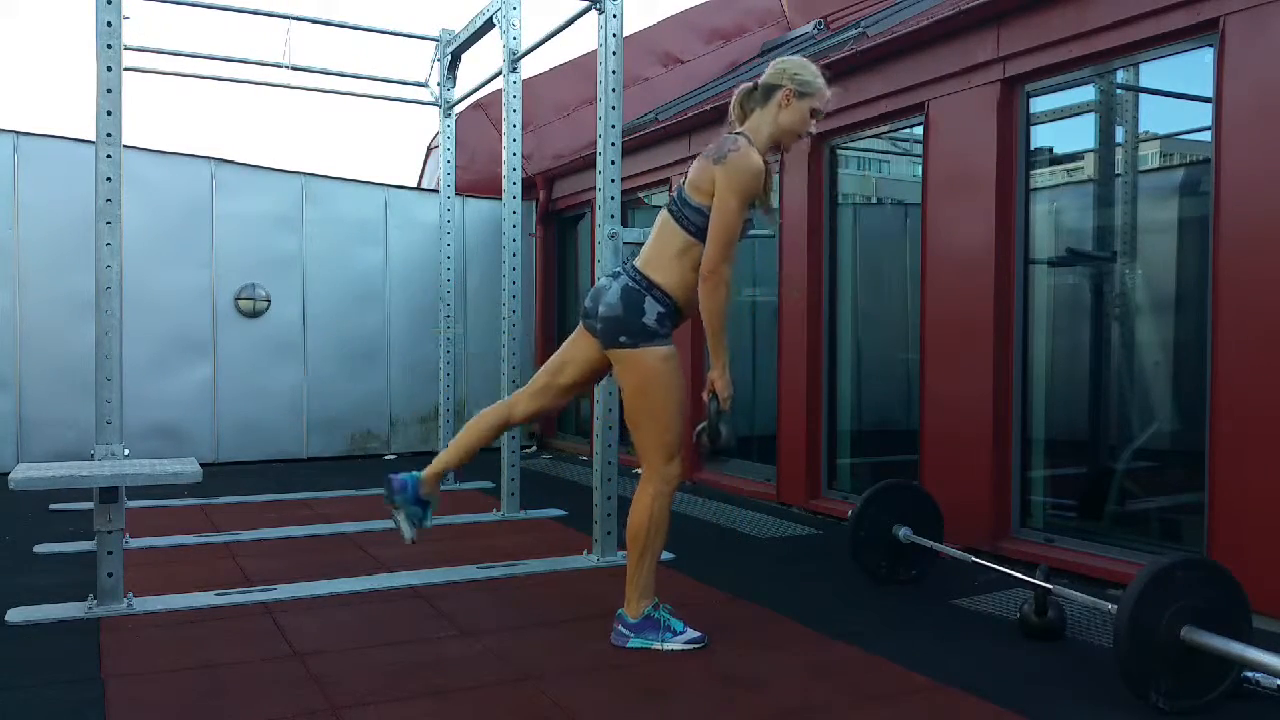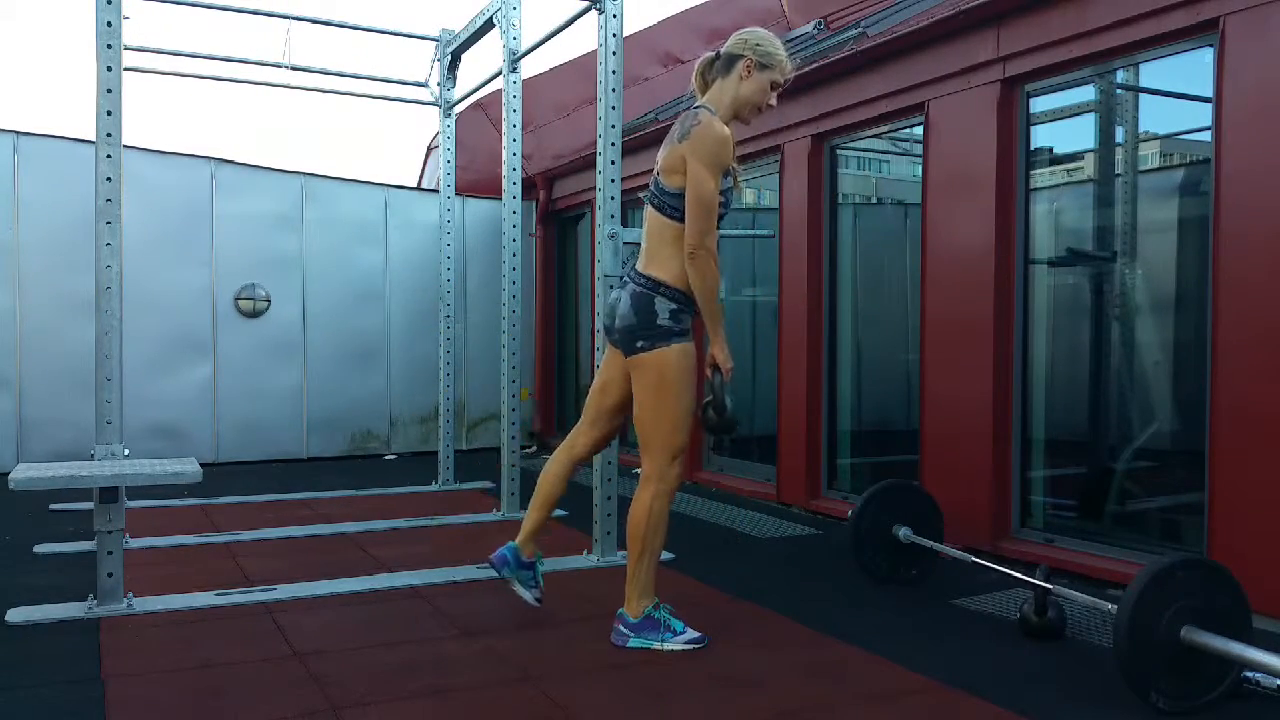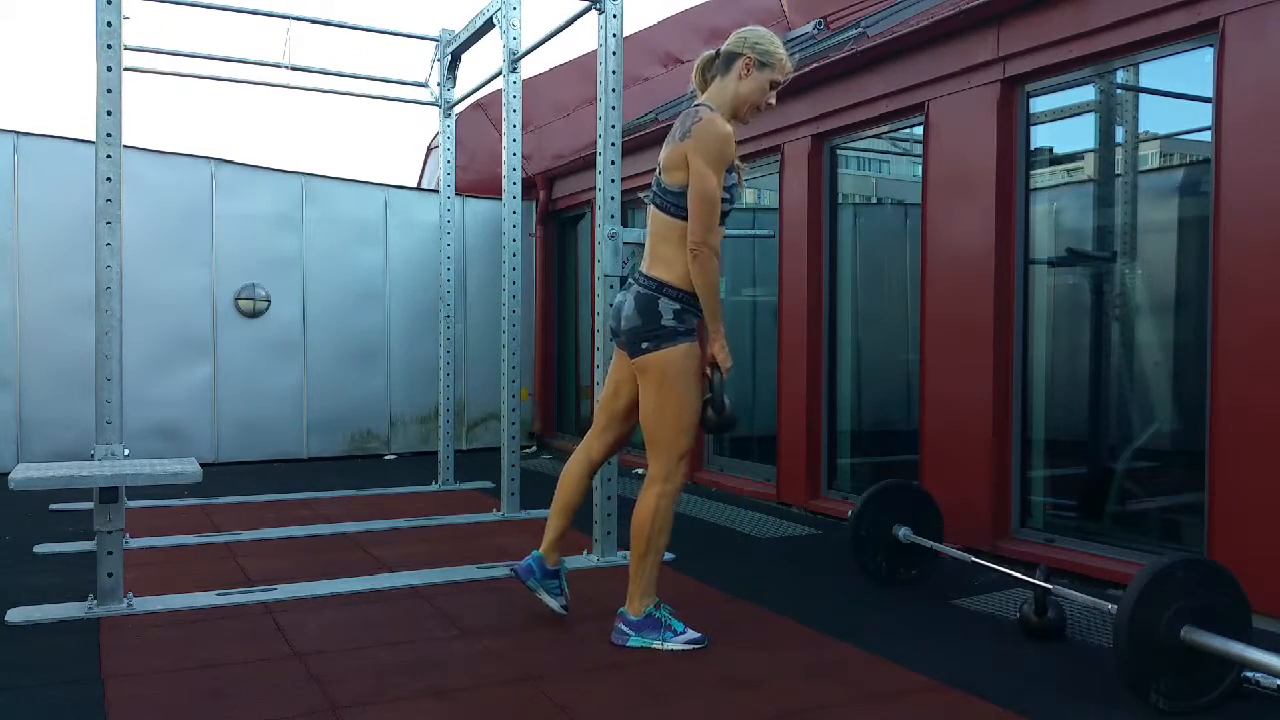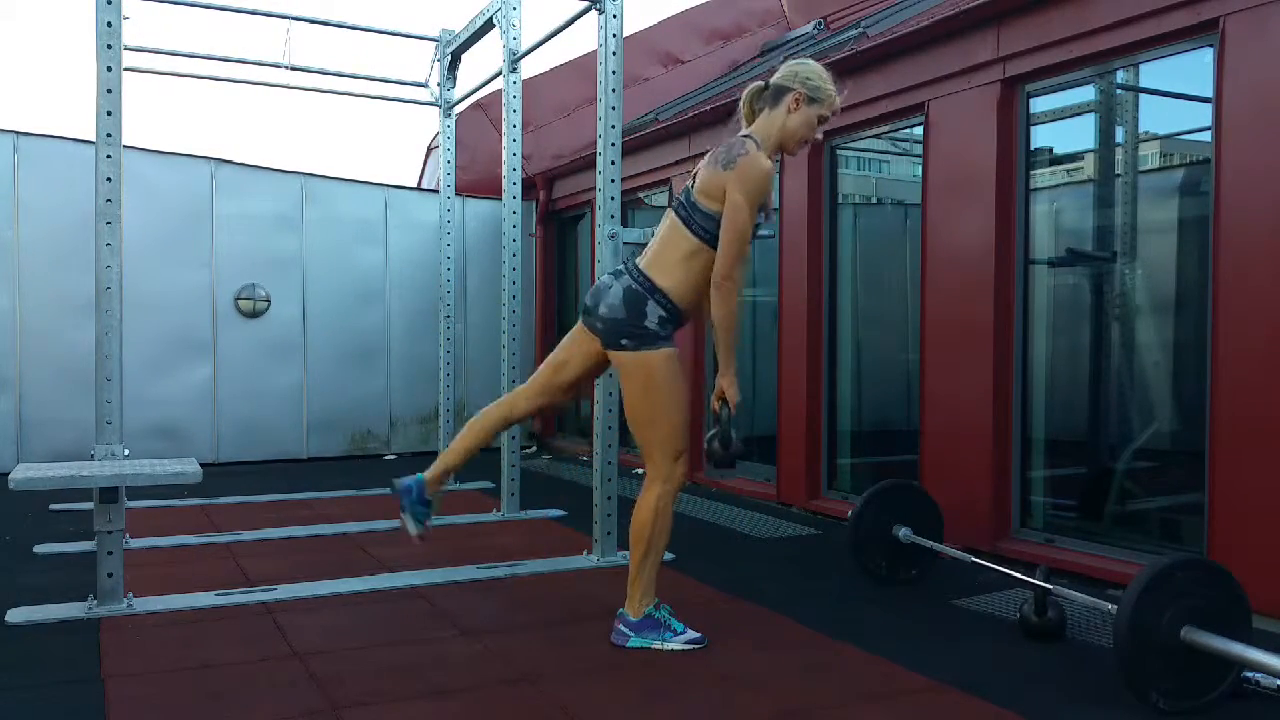
dt=0.5s
person 1, frame 1
left shoulder: (732, 150)
right shoulder: (746, 161)
right elbow: (713, 274)
right wrist: (720, 366)
left hip: (621, 296)
right hip: (641, 313)
left knee: (525, 403)
right knee: (663, 470)
left ankle: (420, 485)
right ankle: (637, 617)
person 1, frame 2
left shoulder: (692, 126)
right shoulder: (711, 132)
right elbow: (698, 249)
left wrist: (701, 331)
right wrist: (717, 338)
left hip: (637, 302)
right hip: (659, 312)
left knee: (587, 437)
right knee: (663, 472)
left ankle: (521, 552)
right ankle: (637, 617)
person 1, frame 3
left shoulder: (692, 123)
right shoulder: (712, 128)
right elbow: (701, 246)
left wrist: (703, 330)
right wrist: (717, 336)
left hip: (643, 303)
right hip: (665, 313)
left knee: (600, 442)
right knee: (667, 473)
left ankle: (545, 561)
right ankle: (638, 617)
person 1, frame 4
left shoulder: (735, 151)
right shoulder: (755, 165)
right elbow: (724, 279)
left wrist: (720, 362)
right wrist: (727, 370)
left hip: (619, 296)
right hip: (641, 316)
left knee: (525, 401)
right knee: (668, 470)
left ankle: (424, 486)
right ankle: (637, 617)
